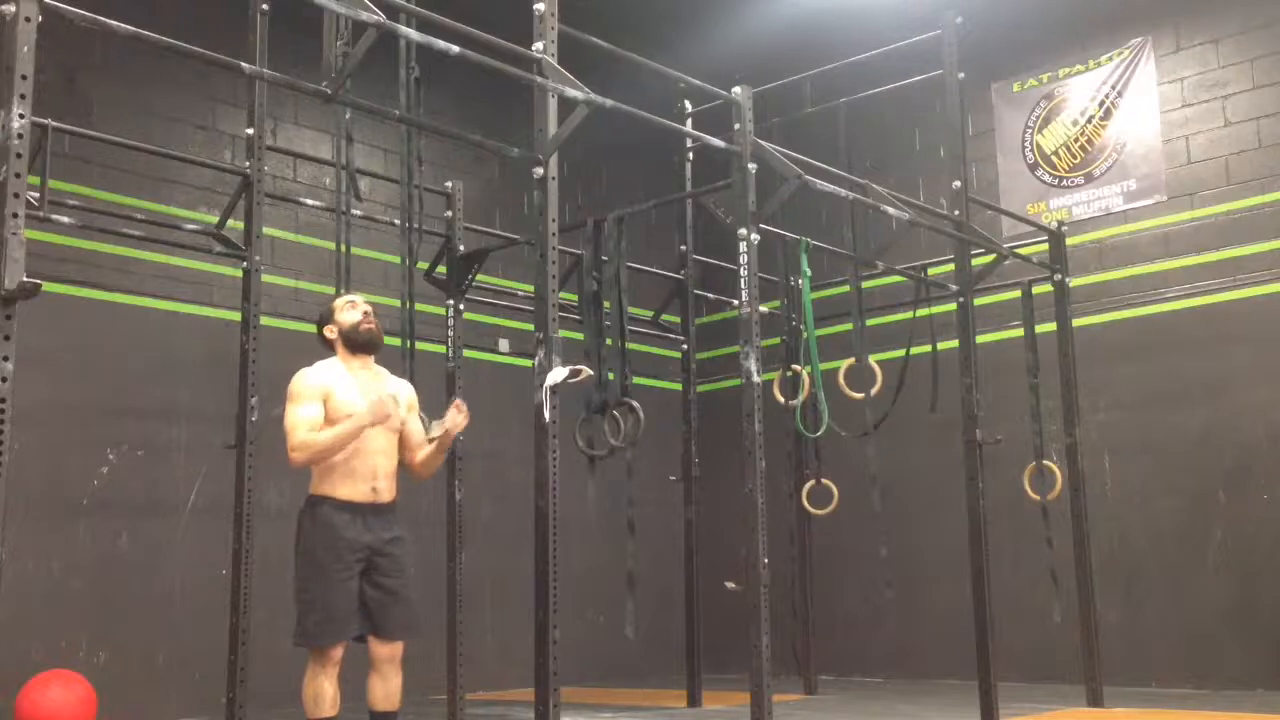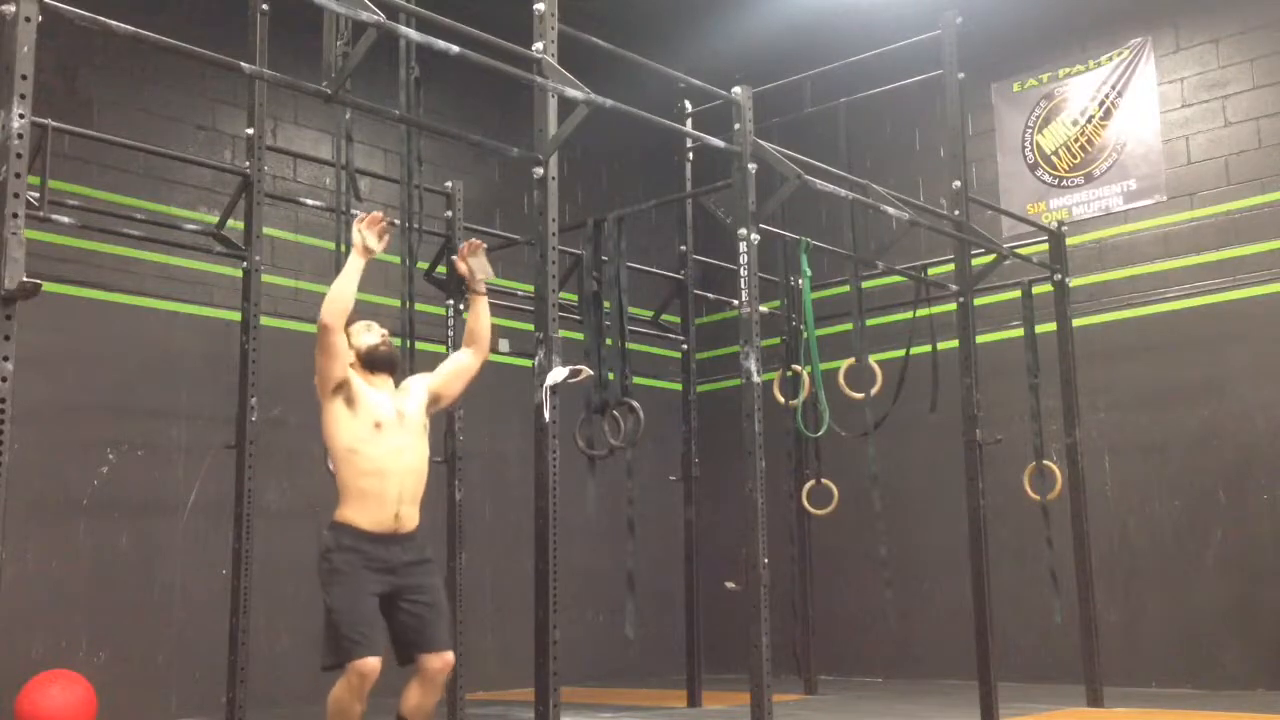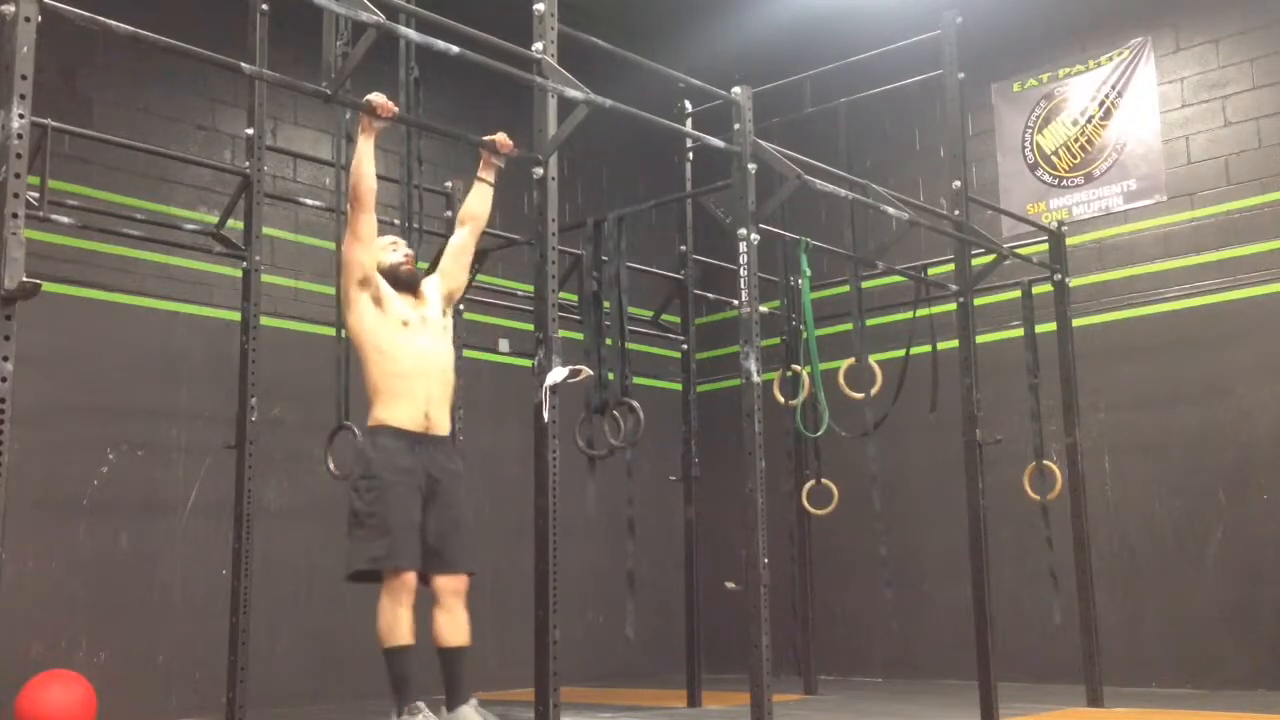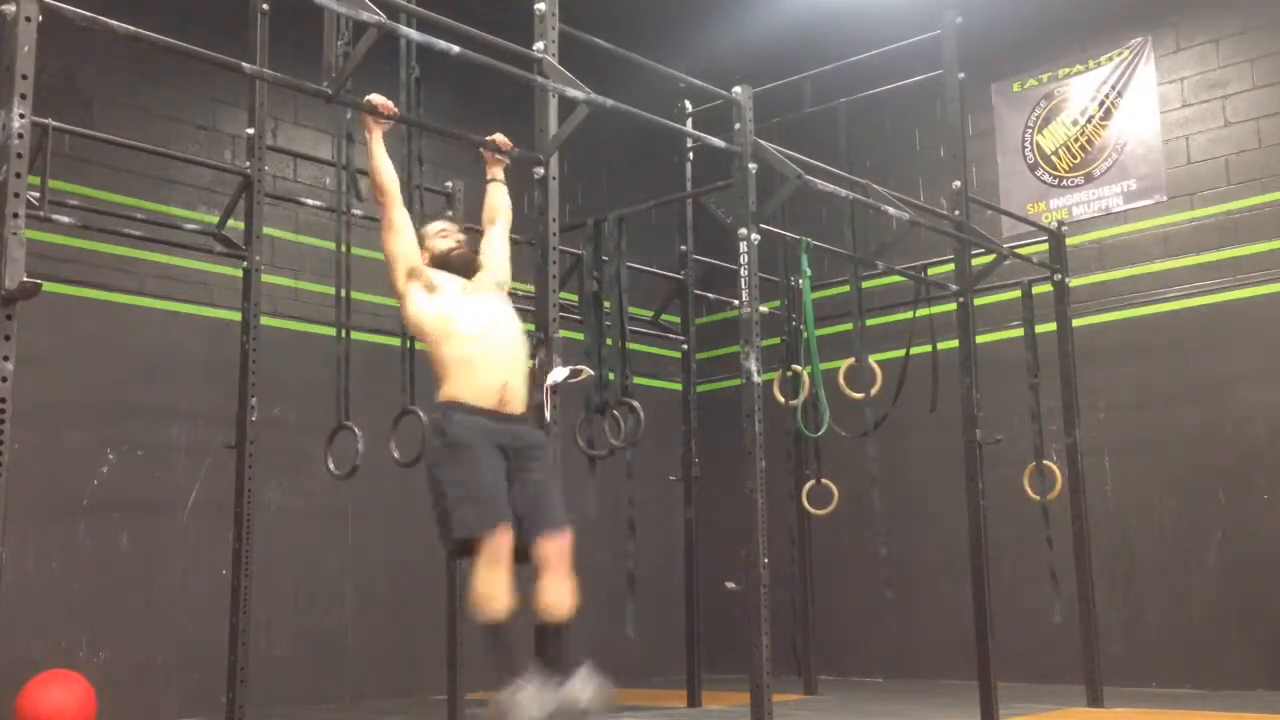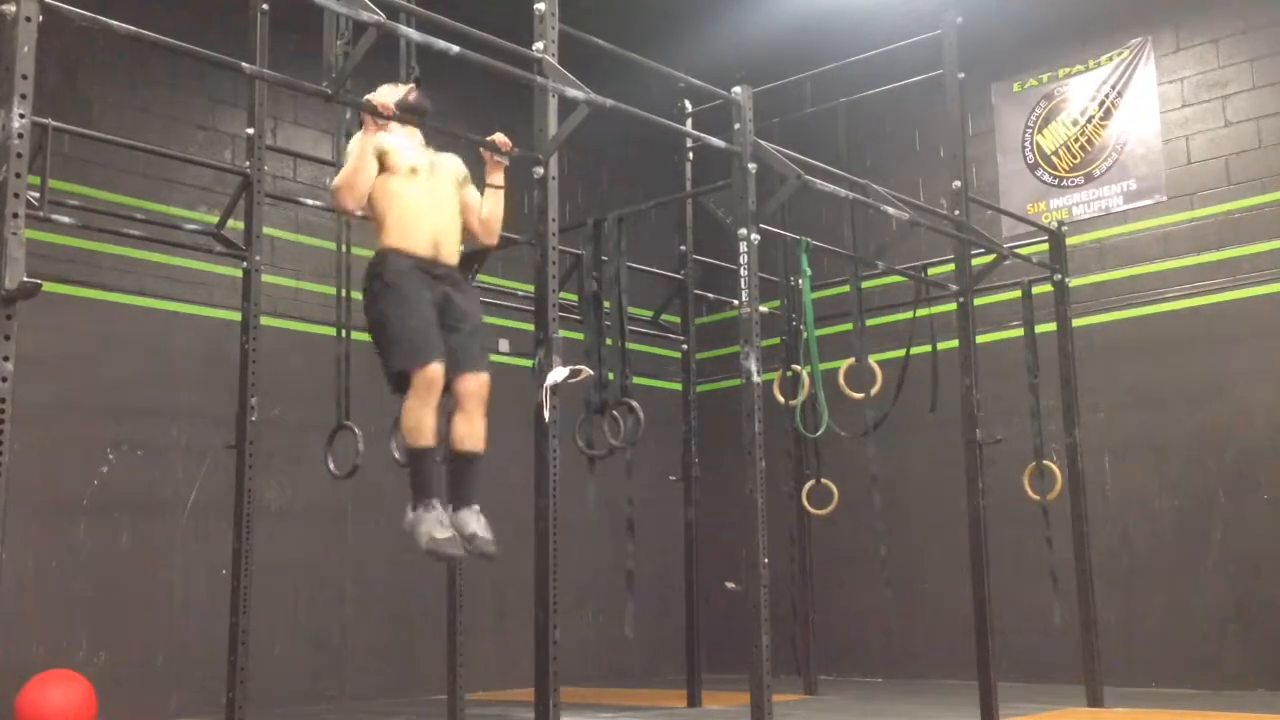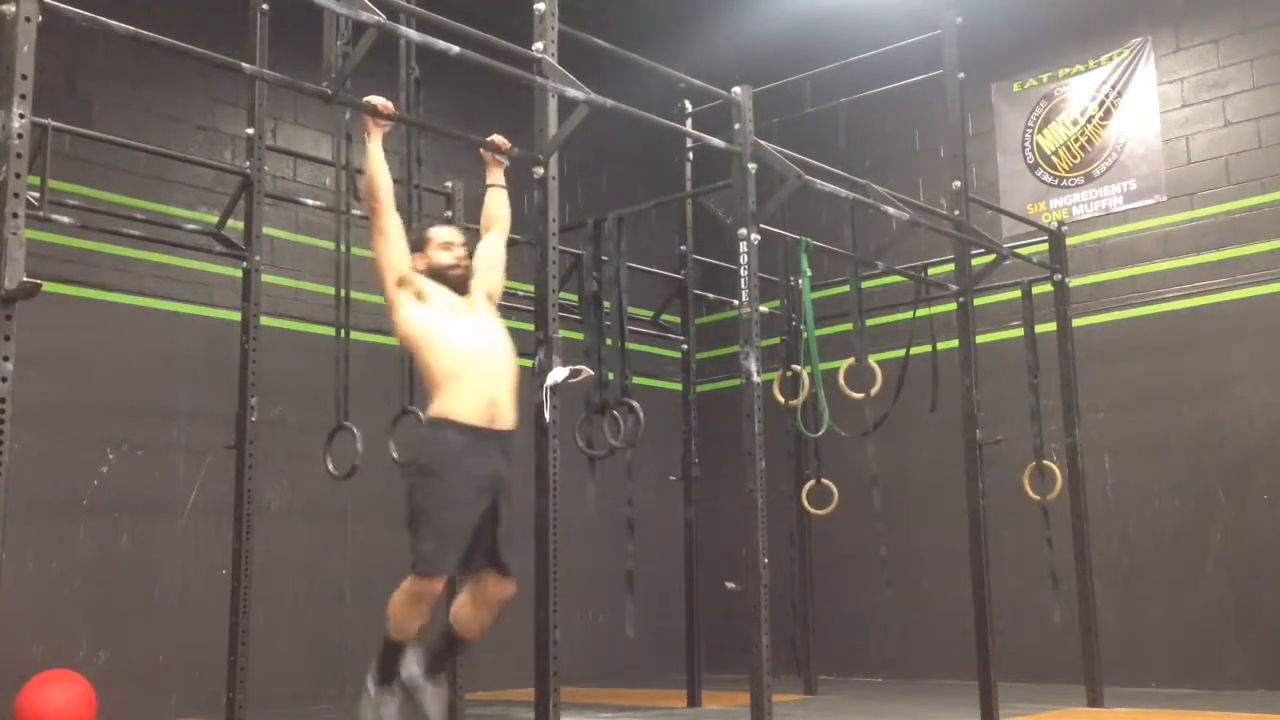
dt=0.7s
person 1, frame 1
left shoulder: (401, 389)
right shoulder: (313, 378)
left elbow: (421, 466)
right elbow: (298, 452)
left wrist: (444, 437)
right wrist: (363, 419)
left hip: (386, 525)
right hip: (331, 522)
left knee: (389, 649)
right knee: (328, 652)
person 1, frame 2
left shoulder: (420, 392)
right shoulder: (344, 391)
left elbow: (477, 349)
right elbow: (329, 321)
left wrist: (475, 284)
right wrist: (359, 256)
left hip: (410, 552)
right hip: (353, 550)
left knee: (438, 663)
right knee: (363, 667)
person 1, frame 3
left shoulder: (437, 294)
right shoulder: (368, 294)
left elbow: (468, 227)
right elbow: (361, 208)
left wrist: (487, 170)
right wrist: (367, 133)
left hip: (442, 454)
right hip: (391, 451)
left knee: (453, 585)
right knee: (401, 581)
person 1, frame 4
left shoulder: (490, 284)
right shoulder: (419, 283)
left elbow: (496, 225)
right elbow: (391, 204)
left wrist: (496, 171)
right wrist: (376, 137)
left hip: (519, 431)
right hip: (464, 427)
left knee: (555, 552)
right knee: (495, 545)
person 1, frame 5
left shoulder: (450, 165)
right shoulder: (373, 146)
left elbow: (487, 233)
right elbow: (347, 199)
left wrist: (495, 173)
right wrist: (371, 127)
left hip: (451, 283)
right hip: (398, 276)
left knee: (472, 391)
right knee: (426, 381)
left ankle: (464, 507)
right ankle: (425, 507)
person 1, frame 6
left shoulder: (481, 297)
right shoulder: (411, 294)
left elbow: (495, 230)
right elbow: (382, 211)
left wrist: (495, 172)
right wrist: (375, 138)
left hip: (499, 451)
right hip: (447, 447)
left knee: (495, 586)
right knee: (428, 580)
left ankle: (427, 667)
